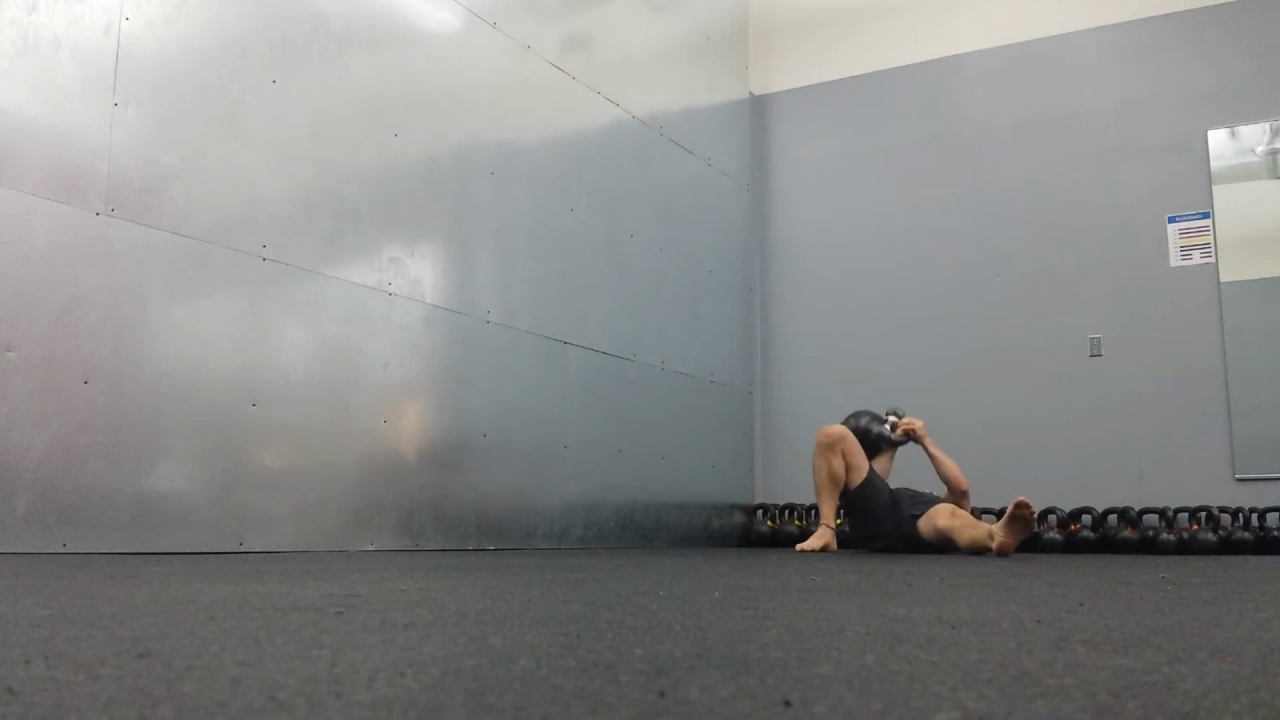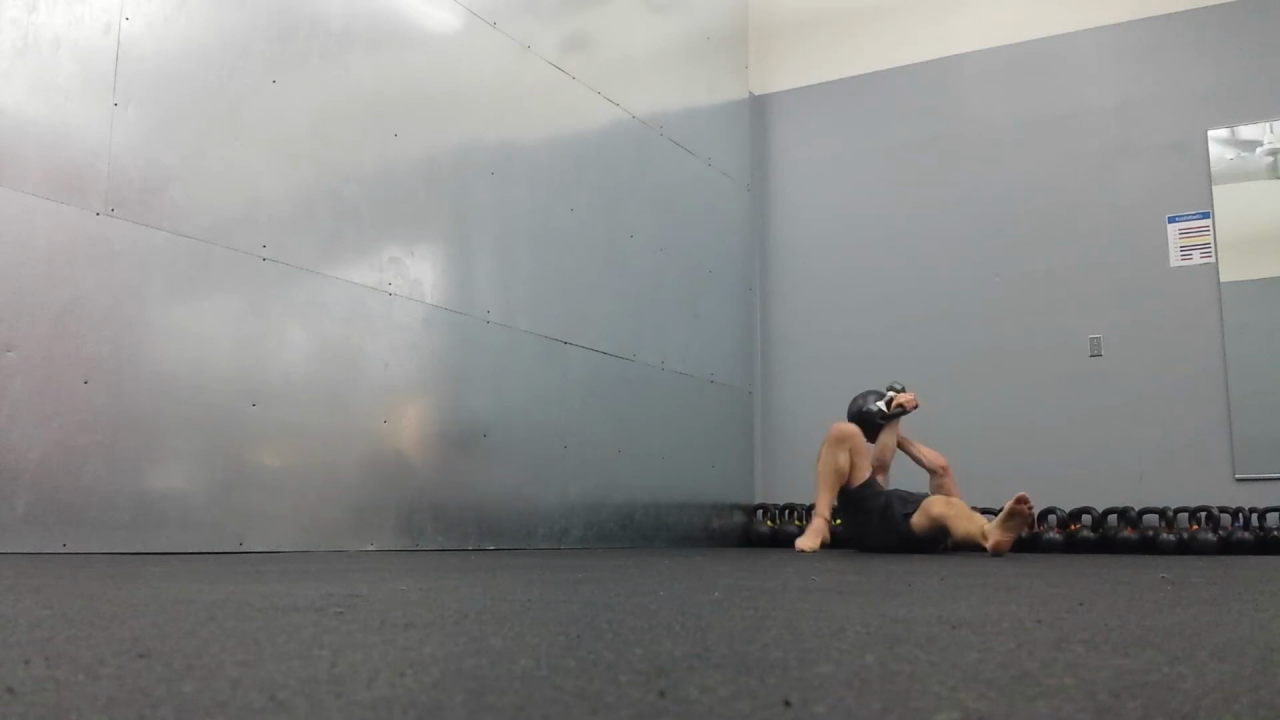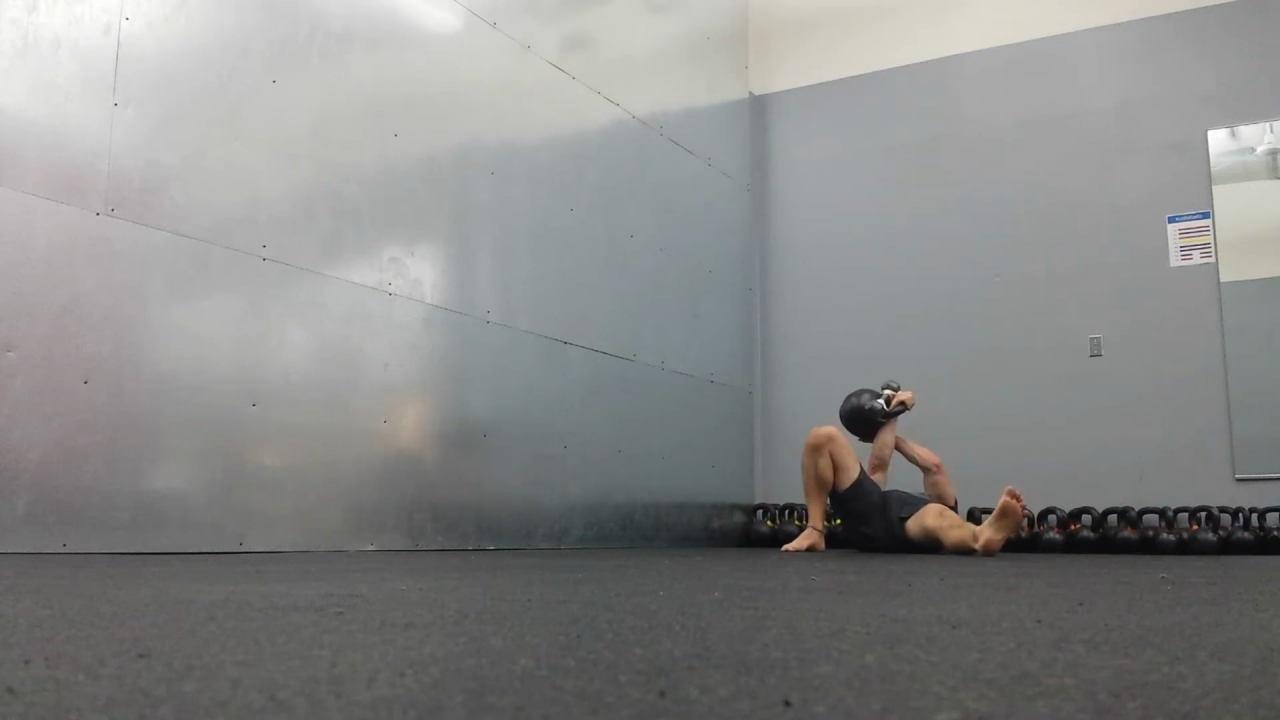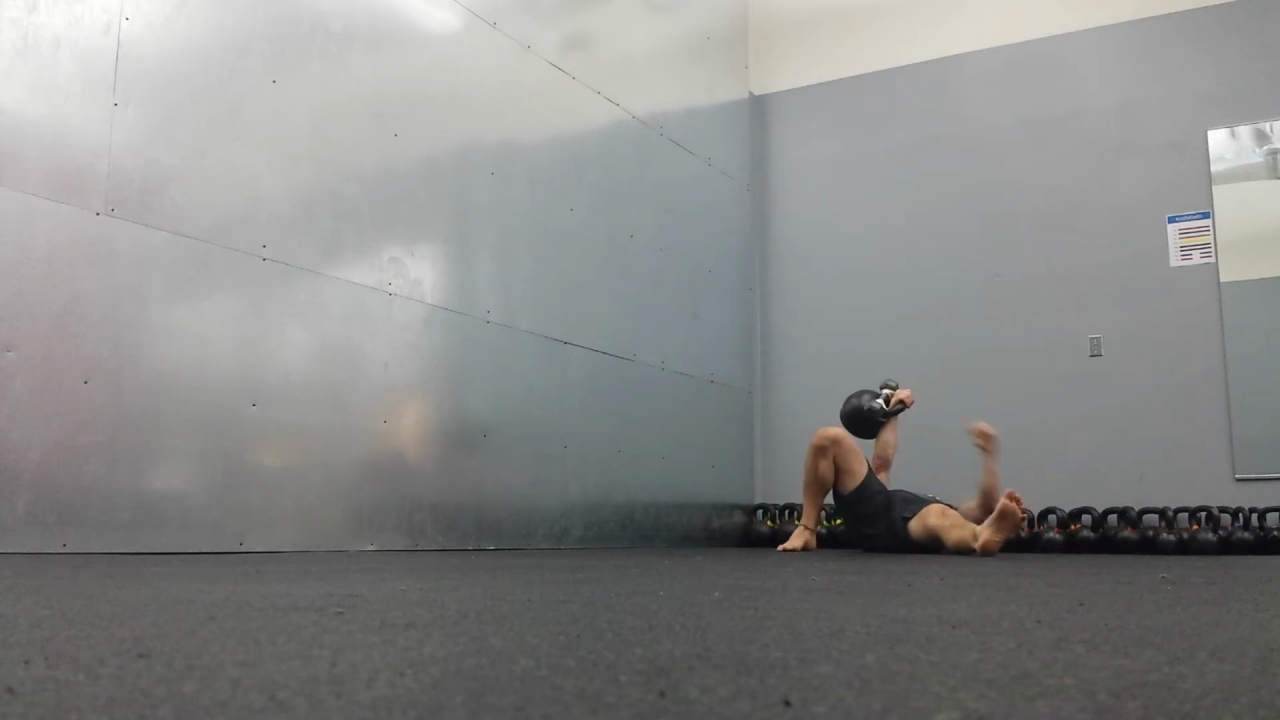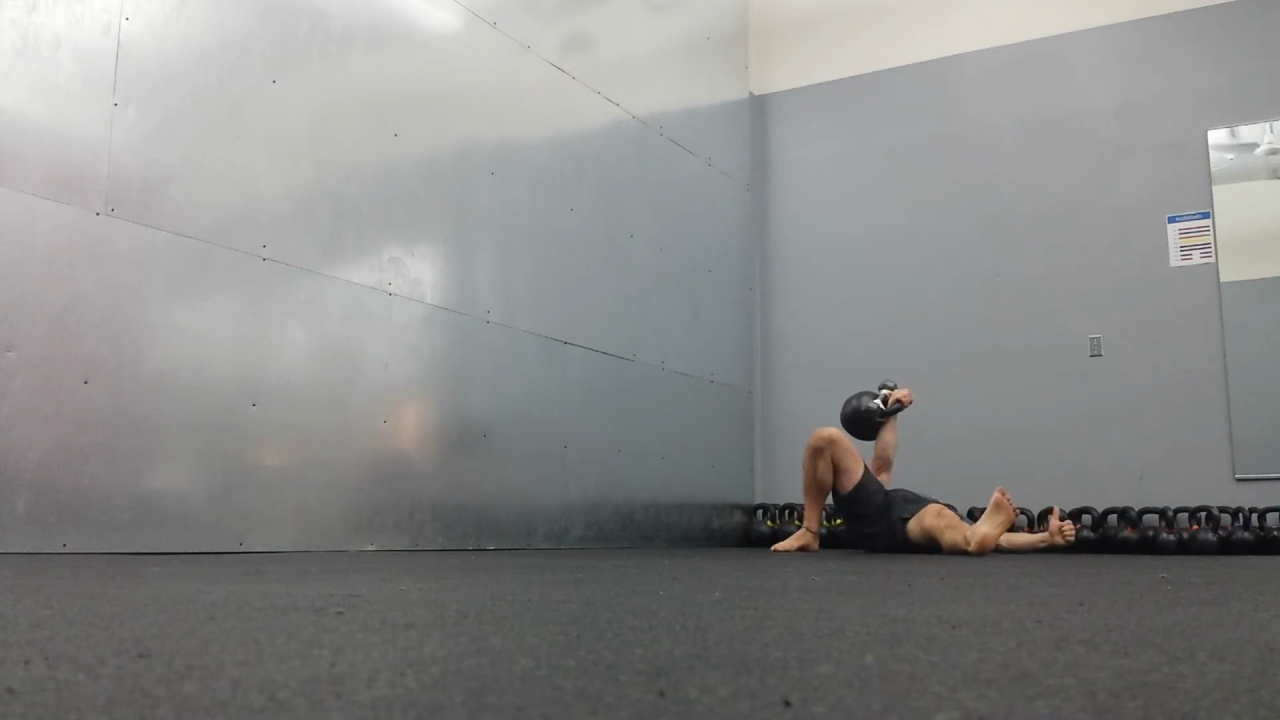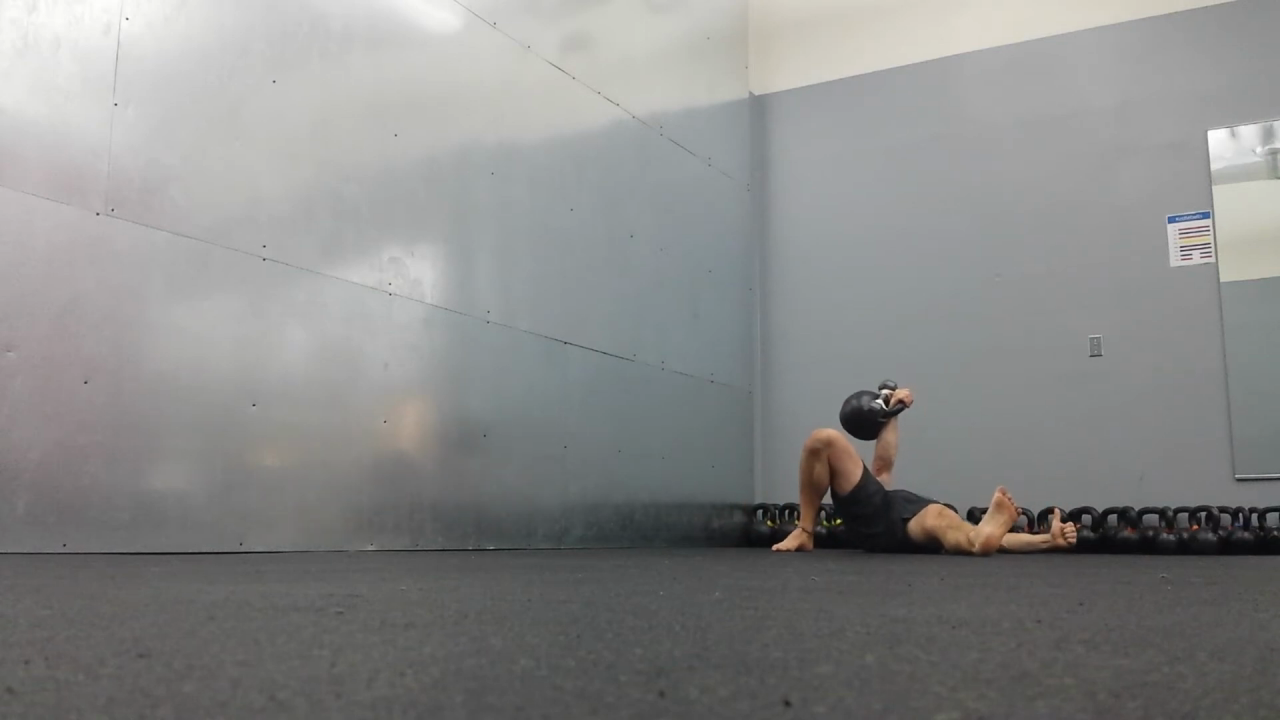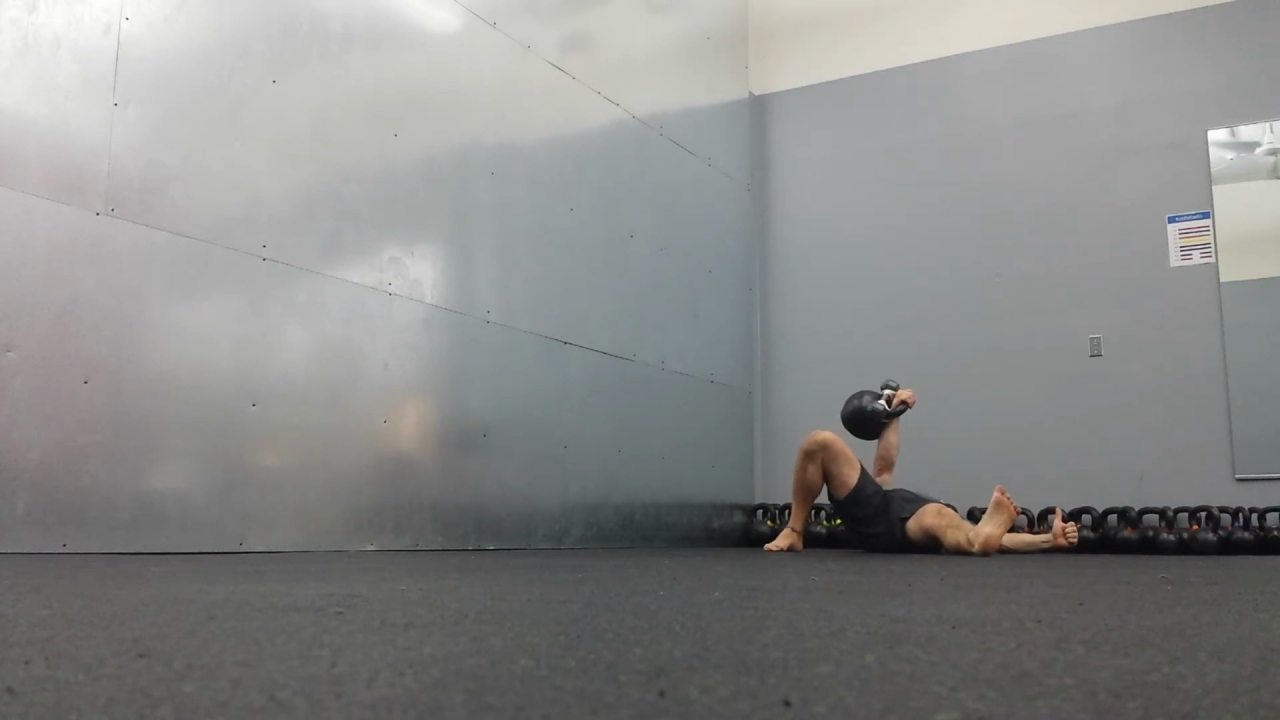
dt=0.5s
person 1, frame 1
left shoulder: (944, 509)
left elbow: (961, 488)
right elbow: (872, 485)
left wrist: (925, 442)
right wrist: (890, 441)
left hip: (919, 530)
right hip: (880, 521)
left knee: (948, 516)
right knee: (833, 436)
left ankle: (998, 535)
right ankle: (826, 532)
person 1, frame 2
left shoulder: (933, 510)
left elbow: (940, 469)
right elbow: (877, 466)
left wrist: (900, 439)
right wrist: (893, 418)
left hip: (913, 535)
right hip: (870, 522)
left knee: (944, 505)
right knee: (844, 432)
left ankle: (991, 534)
right ankle: (819, 525)
person 1, frame 3
left shoulder: (942, 509)
right shoulder: (883, 500)
left elbow: (933, 466)
right elbow: (877, 466)
left wrist: (893, 438)
right wrist: (891, 417)
left hip: (908, 529)
right hip: (870, 520)
left knee: (935, 517)
right knee: (823, 437)
left ankle: (984, 536)
right ankle: (814, 532)
person 1, frame 4
left shoulder: (951, 516)
left elbow: (988, 500)
right elbow: (881, 465)
left wrist: (989, 452)
right wrist: (893, 413)
left hip: (910, 533)
right hip: (873, 517)
left knee: (938, 517)
right knee: (830, 438)
left ankle: (985, 537)
right ankle: (806, 531)
person 1, frame 5
left shoulder: (951, 520)
left elbow: (999, 539)
right elbow: (881, 467)
left wrist: (1047, 538)
right wrist: (891, 412)
left hip: (909, 531)
right hip: (874, 516)
right knee: (826, 438)
left ankle: (973, 540)
right ankle: (809, 533)
person 1, frame 6
left shoulder: (948, 521)
left elbow: (1001, 540)
right elbow: (882, 467)
left wrist: (1049, 540)
right wrist: (891, 412)
left hip: (909, 531)
right hip: (874, 515)
right knee: (824, 440)
left ankle: (981, 538)
right ankle: (805, 533)
person 1, frame 7
left shoulder: (944, 520)
right shoulder: (896, 502)
left elbow: (999, 541)
right elbow: (883, 468)
left wrist: (1051, 540)
right wrist: (894, 413)
left hip: (908, 530)
right hip: (873, 511)
right knee: (820, 443)
right ankle: (794, 533)
